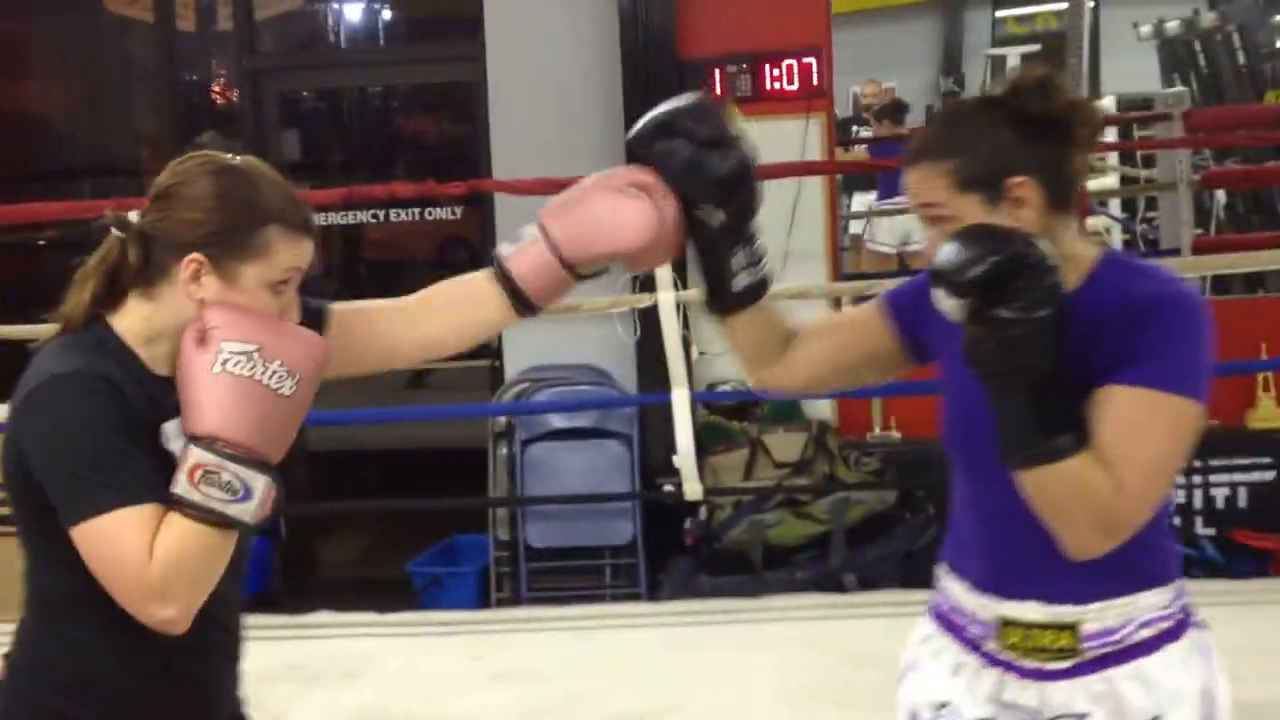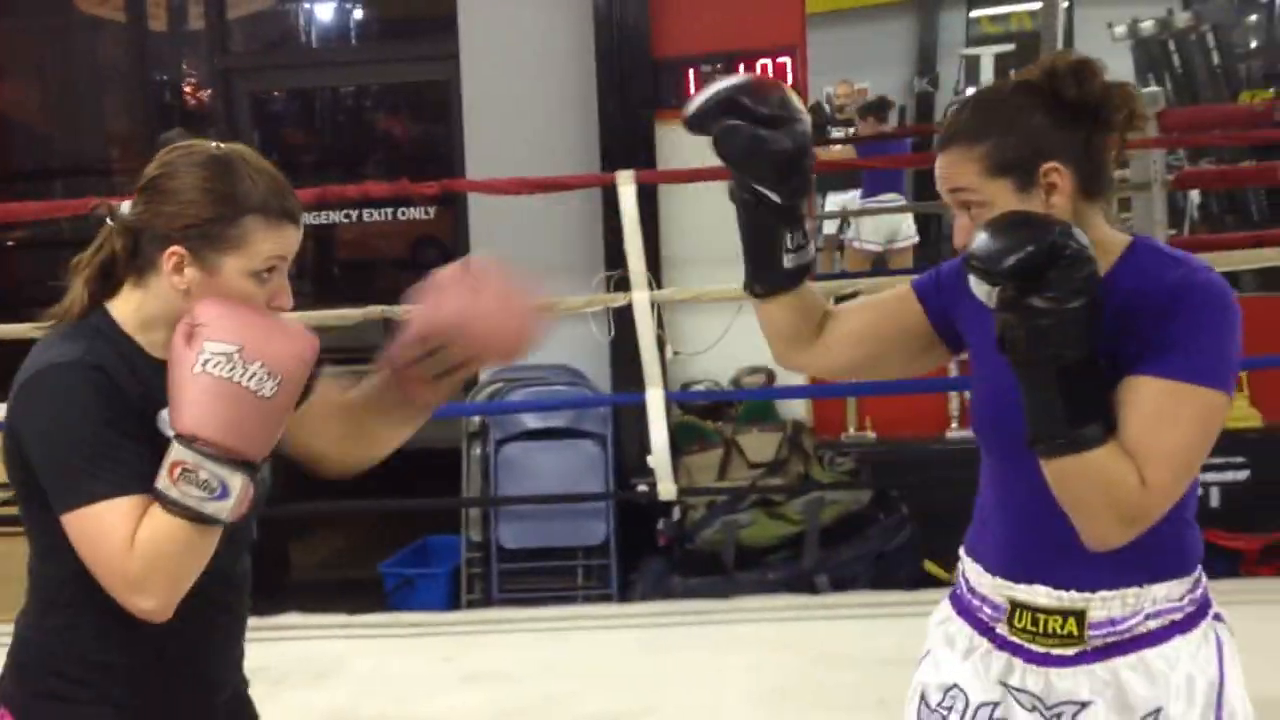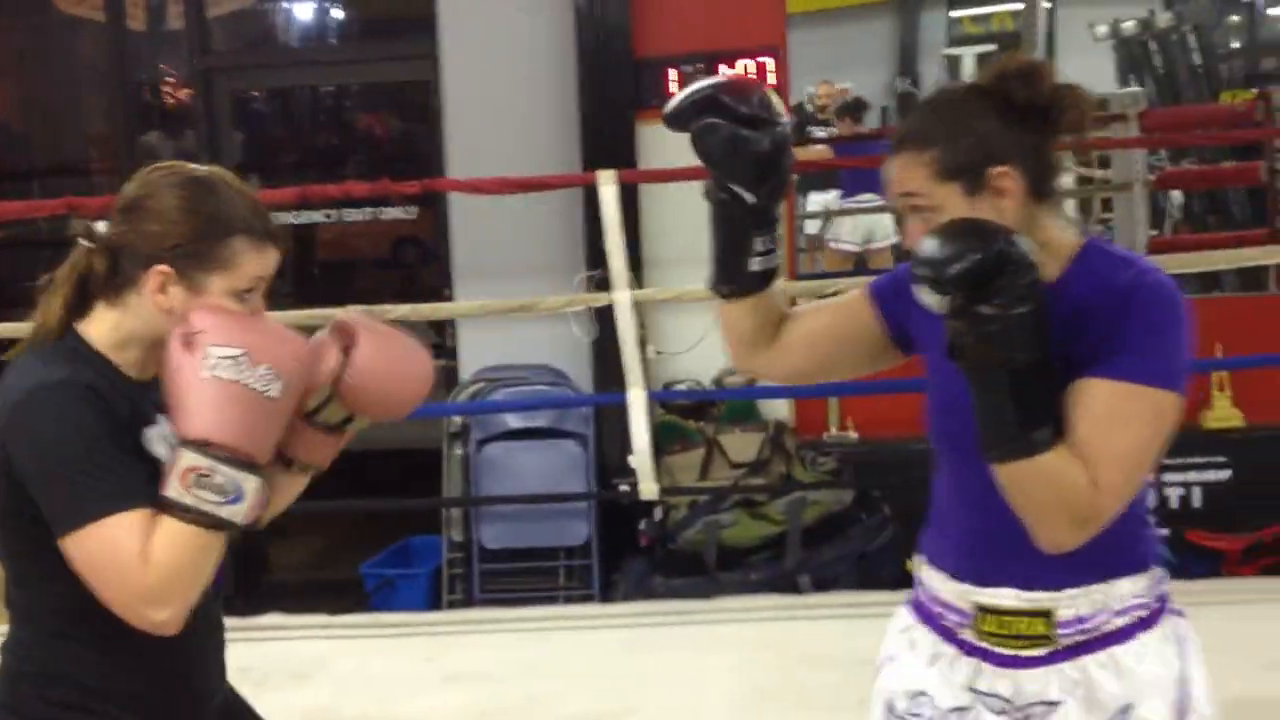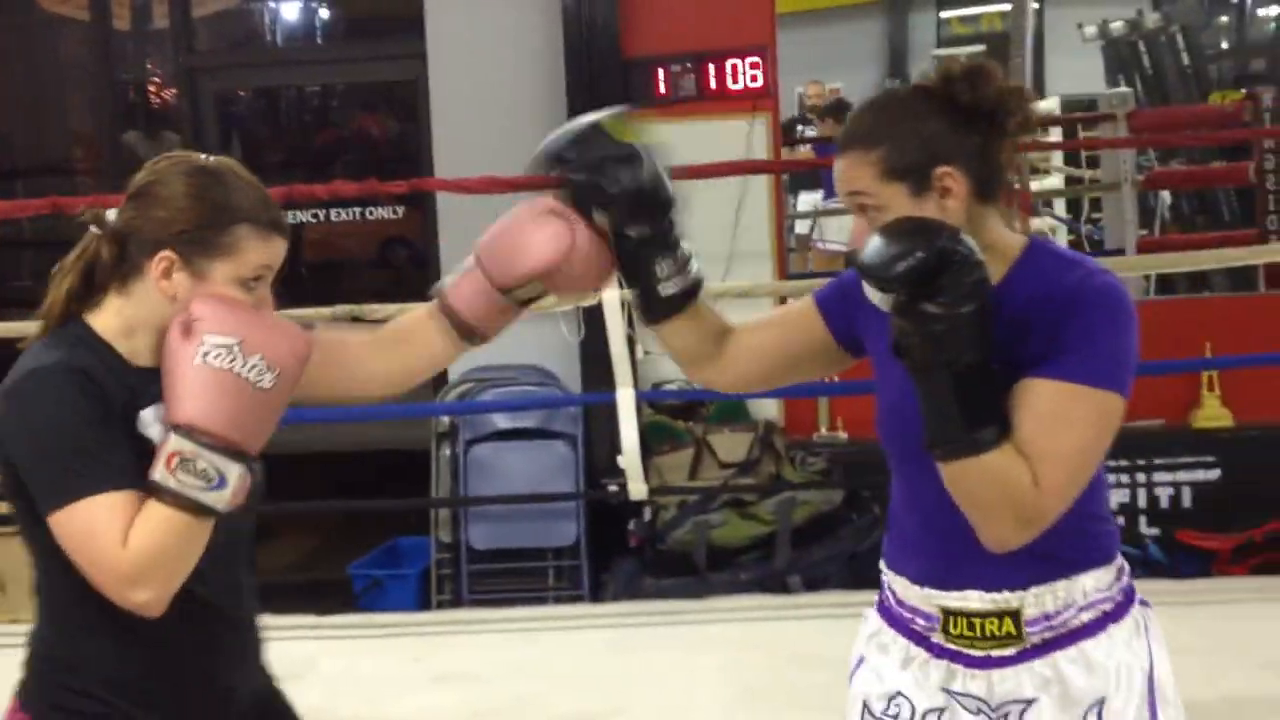
dt=0.2s
person 1, frame 1
left shoulder: (1158, 312)
right shoulder: (943, 299)
left elbow: (1095, 527)
right elbow: (781, 361)
left wrist: (1019, 365)
right wrist: (719, 215)
right hip: (969, 661)
person 1, frame 2
left shoulder: (1187, 301)
right shoulder: (978, 284)
left elbow: (1114, 519)
right elbow: (809, 347)
left wrist: (1053, 352)
right wrist: (772, 195)
left hip: (1141, 662)
right hip: (983, 645)
person 1, frame 3
left shoulder: (1137, 302)
right shoulder: (930, 289)
left elbow: (1068, 521)
right elbow: (765, 351)
left wrist: (1003, 357)
right wrist: (745, 198)
left hip: (1106, 665)
right hip: (947, 651)
person 1, frame 4
left shoulder: (1083, 301)
right shoulder: (878, 292)
left elbow: (1012, 520)
right elbow: (720, 359)
left wrist: (946, 354)
right wrist: (644, 227)
left hip: (1071, 661)
right hip: (913, 653)
person 2, frame 1
left shoulder: (213, 339)
right shoulder: (74, 397)
left elbow: (412, 328)
right elbow: (162, 598)
left wrist: (563, 251)
right wrist: (229, 449)
person 2, frame 2
left shoulder: (207, 331)
right shoulder: (67, 386)
left elbow: (342, 442)
right elbow: (148, 587)
left wrist: (426, 365)
right wrist: (214, 442)
person 2, frame 3
left shoulder: (170, 363)
right shoulder: (53, 405)
left elbow: (252, 504)
right elbow: (156, 600)
left wrist: (326, 413)
right wrist: (221, 450)
person 2, frame 4
left shoulder: (207, 343)
right shoulder: (51, 392)
left elbow: (378, 359)
right elbow: (139, 583)
left wrist: (498, 284)
right wrist: (206, 440)
